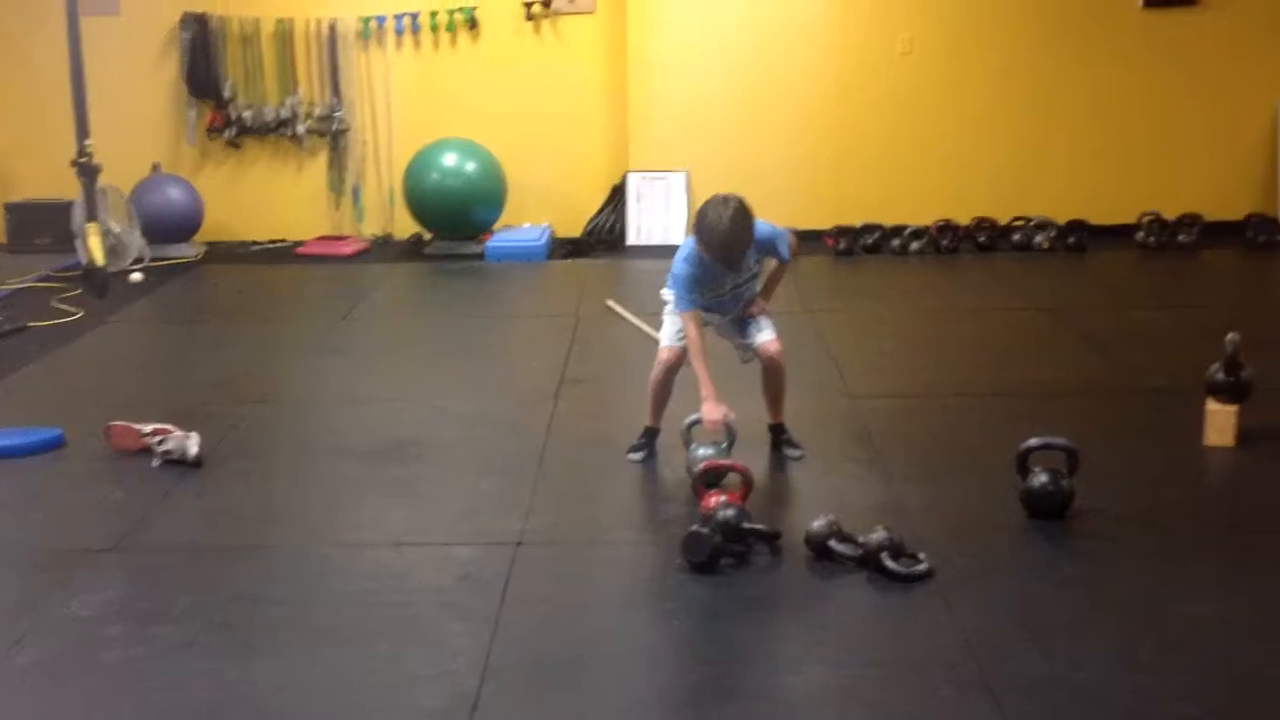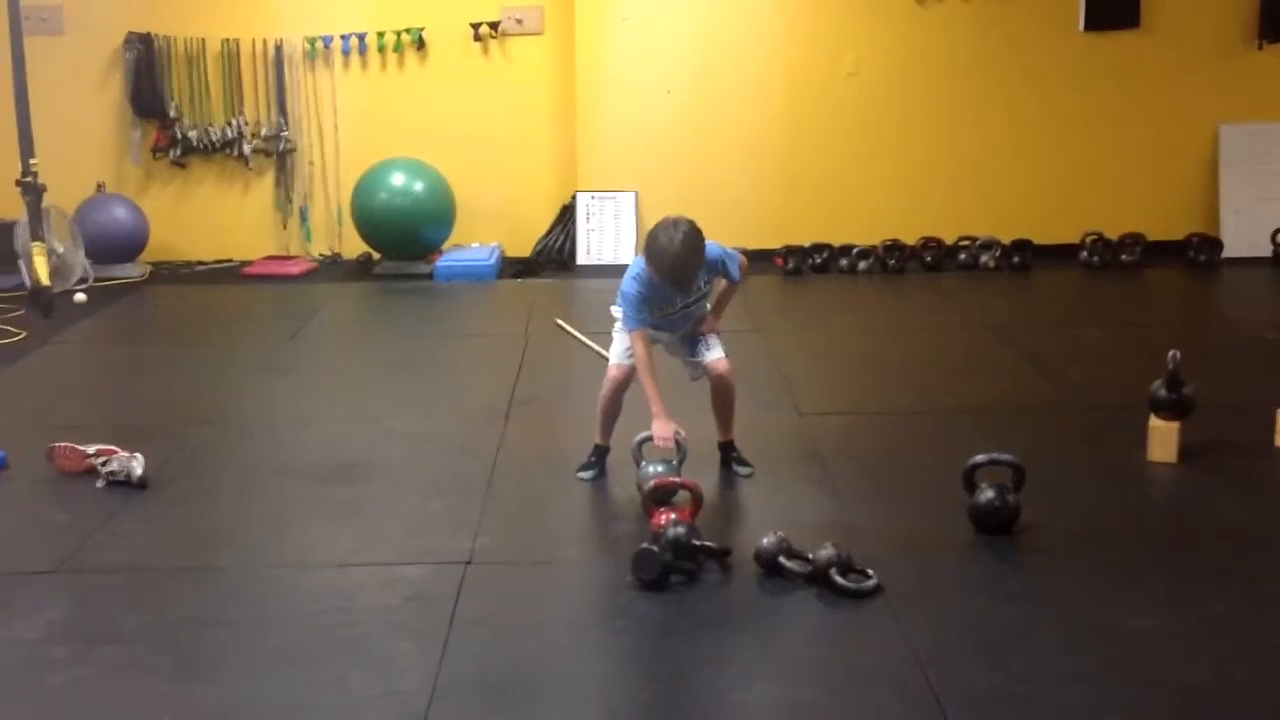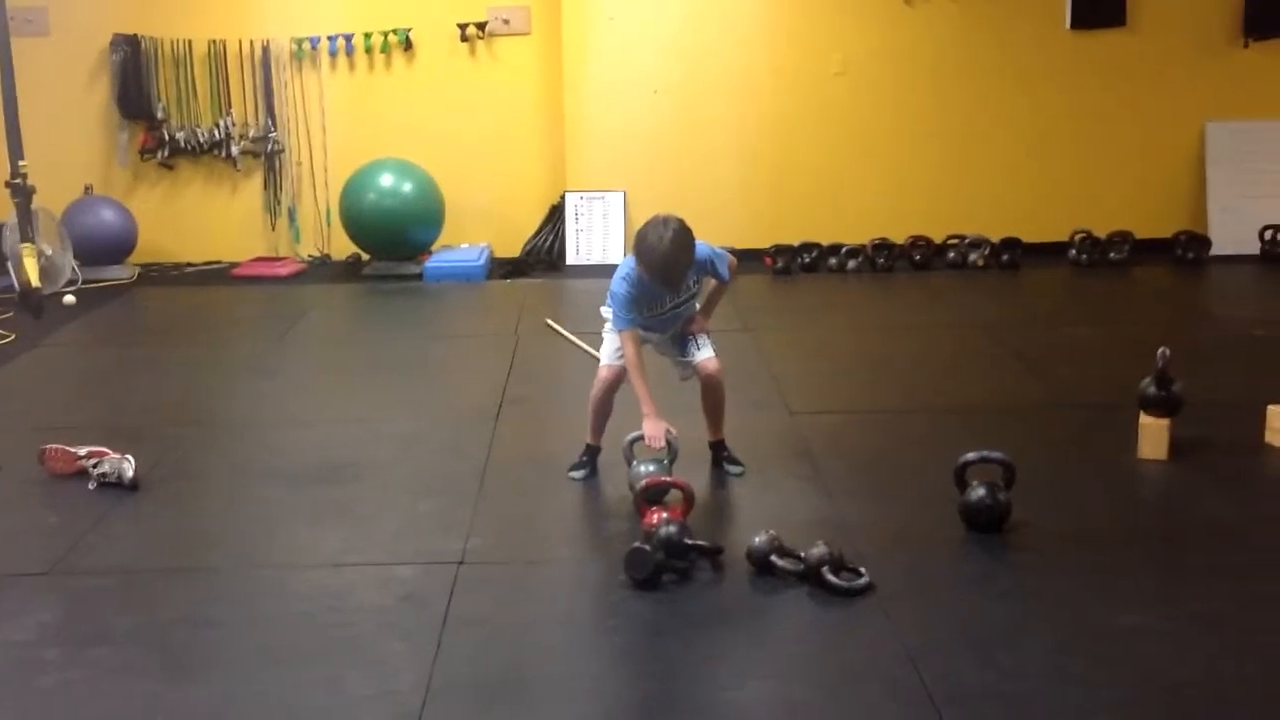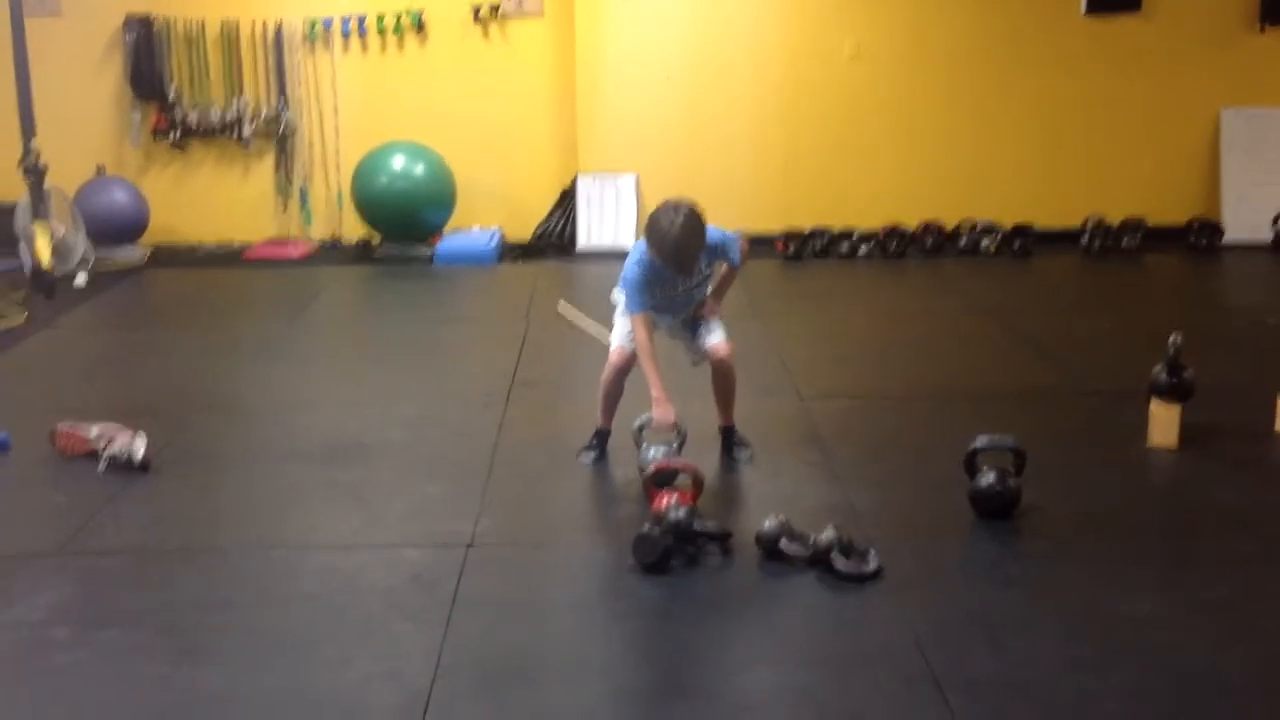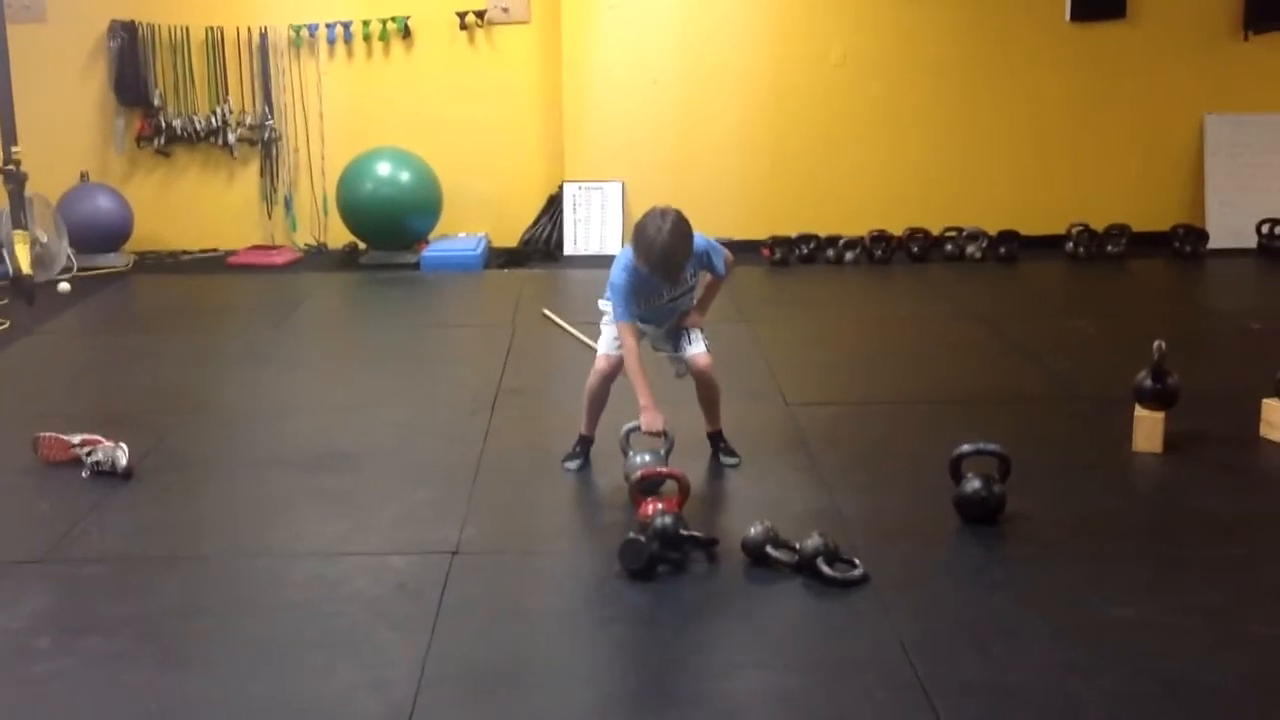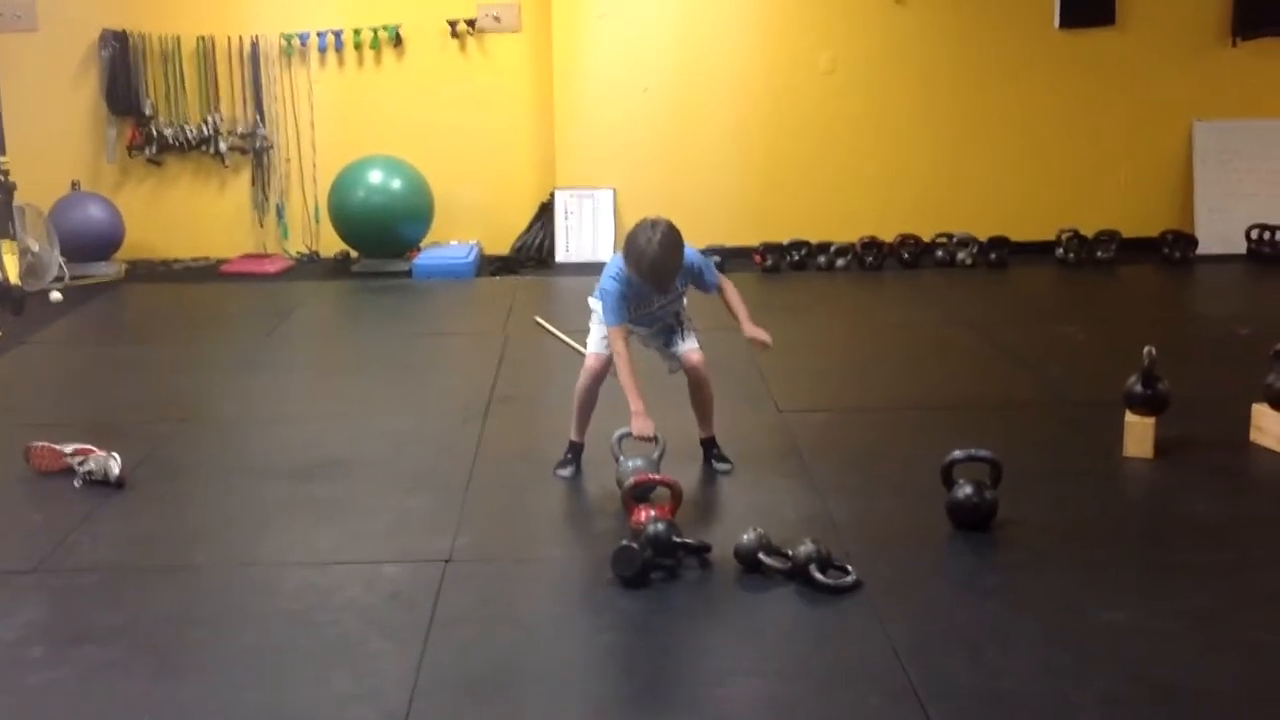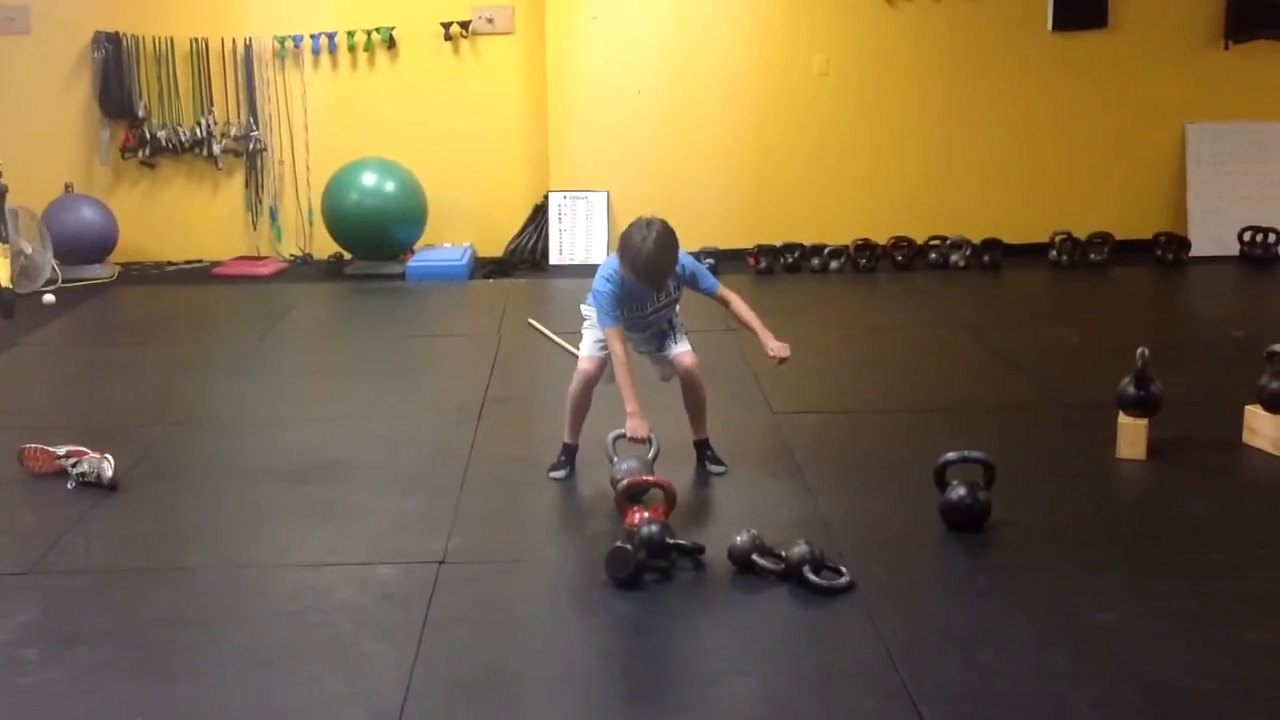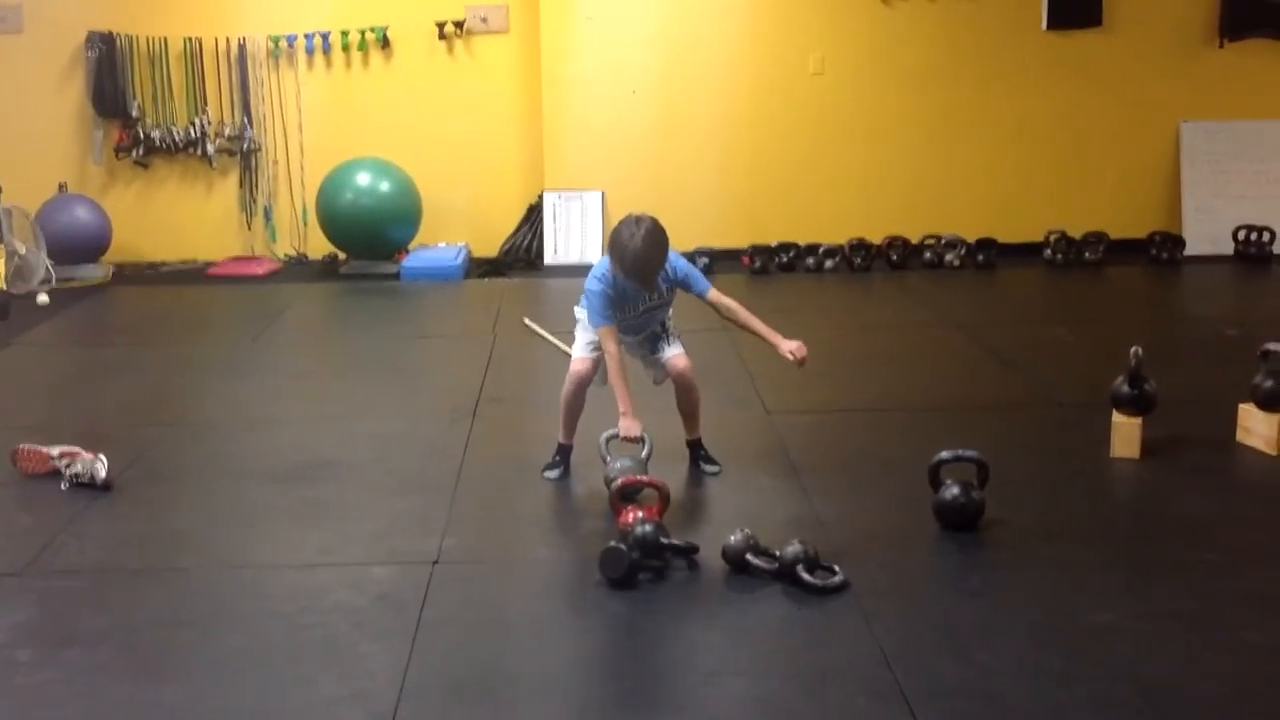
dt=0.4s
person 1, frame 1
left shoulder: (763, 235)
right shoulder: (686, 262)
left elbow: (790, 245)
right elbow: (693, 330)
left wrist: (764, 296)
right wrist: (709, 397)
left hip: (741, 303)
right hip: (689, 304)
left knee: (772, 353)
right knee: (667, 359)
left ankle: (778, 430)
right ankle: (650, 433)
person 1, frame 2
left shoulder: (713, 255)
right shoulder: (635, 282)
left elbow: (741, 266)
right elbow: (641, 348)
left wrist: (715, 314)
right wrist: (659, 415)
left hip: (691, 322)
right hip: (640, 323)
left knee: (722, 372)
right knee: (616, 377)
left ankle: (727, 448)
right ankle: (600, 451)
person 1, frame 3
left shoulder: (701, 255)
right shoulder: (625, 281)
left elbow: (730, 265)
right elbow: (631, 349)
left wrist: (704, 314)
right wrist: (650, 415)
left hip: (680, 322)
right hip: (630, 323)
left knee: (711, 371)
right knee: (607, 377)
left ankle: (718, 447)
right ankle: (591, 450)
person 1, frame 4
left shoulder: (714, 240)
right shoulder: (638, 264)
left elbow: (740, 251)
right elbow: (641, 333)
left wrist: (715, 298)
right wrist: (659, 398)
left hip: (692, 305)
right hip: (641, 306)
left knee: (722, 356)
right knee: (618, 360)
left ankle: (728, 432)
right ankle: (601, 433)
person 1, frame 5
left shoulder: (700, 248)
right shoulder: (624, 271)
left elbow: (727, 262)
right elbow: (630, 341)
left wrist: (700, 310)
right wrist: (647, 407)
left hip: (677, 316)
right hip: (627, 315)
left knee: (702, 366)
right knee: (604, 368)
left ankle: (717, 438)
right ankle: (584, 440)
person 1, frame 6
left shoulder: (690, 260)
right shoulder: (615, 278)
left elbow: (722, 284)
right elbow: (622, 349)
left wrist: (747, 325)
right wrist: (637, 412)
left hip: (666, 318)
right hip: (613, 314)
left knee: (696, 364)
right knee: (594, 368)
left ankle: (709, 444)
right ankle: (574, 447)
person 1, frame 7
left shoulder: (682, 264)
right shoulder: (608, 279)
left elbow: (727, 297)
right elbow: (617, 349)
left wrist: (766, 338)
right wrist: (633, 413)
left hip: (658, 323)
right hip: (607, 321)
left knee: (689, 367)
right knee: (587, 371)
left ankle: (703, 446)
right ankle: (568, 450)
person 1, frame 8
left shoulder: (673, 265)
right shoulder: (600, 281)
left elbow: (722, 303)
right elbow: (611, 350)
left wrist: (779, 341)
right wrist: (627, 414)
left hip: (652, 326)
right hip: (600, 324)
left knee: (682, 370)
right knee: (579, 373)
left ankle: (696, 447)
right ankle: (563, 450)
